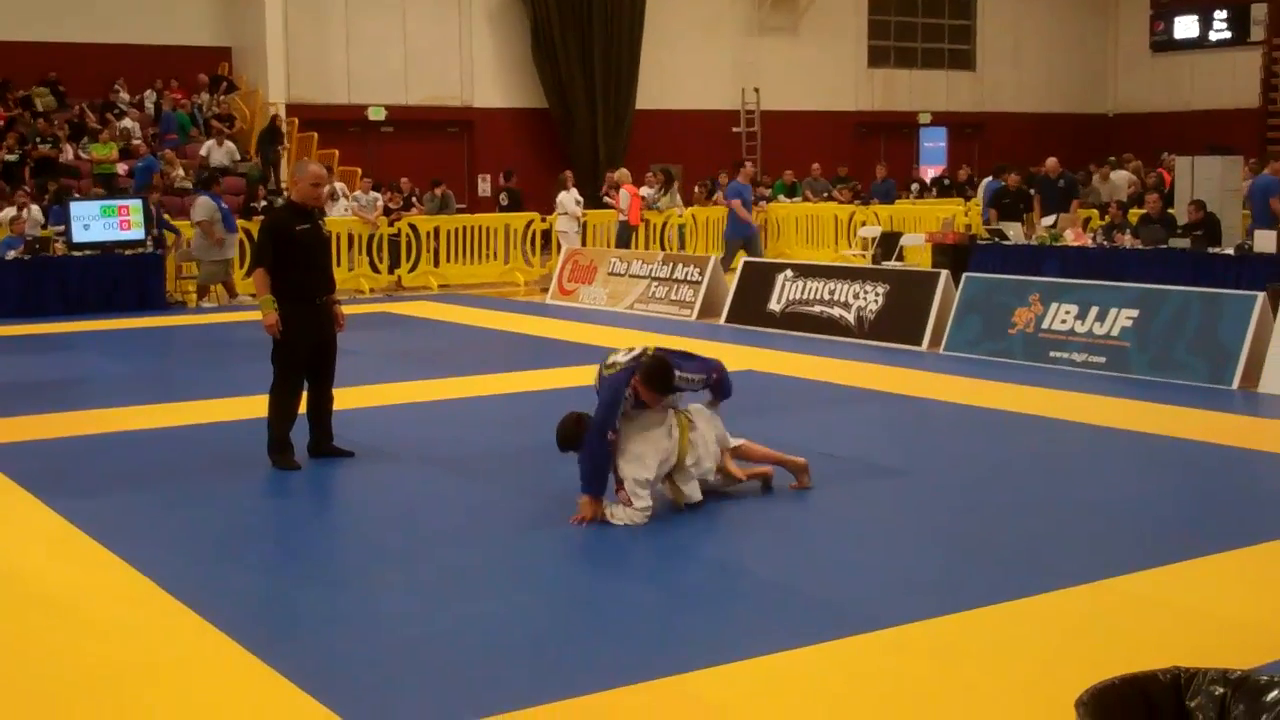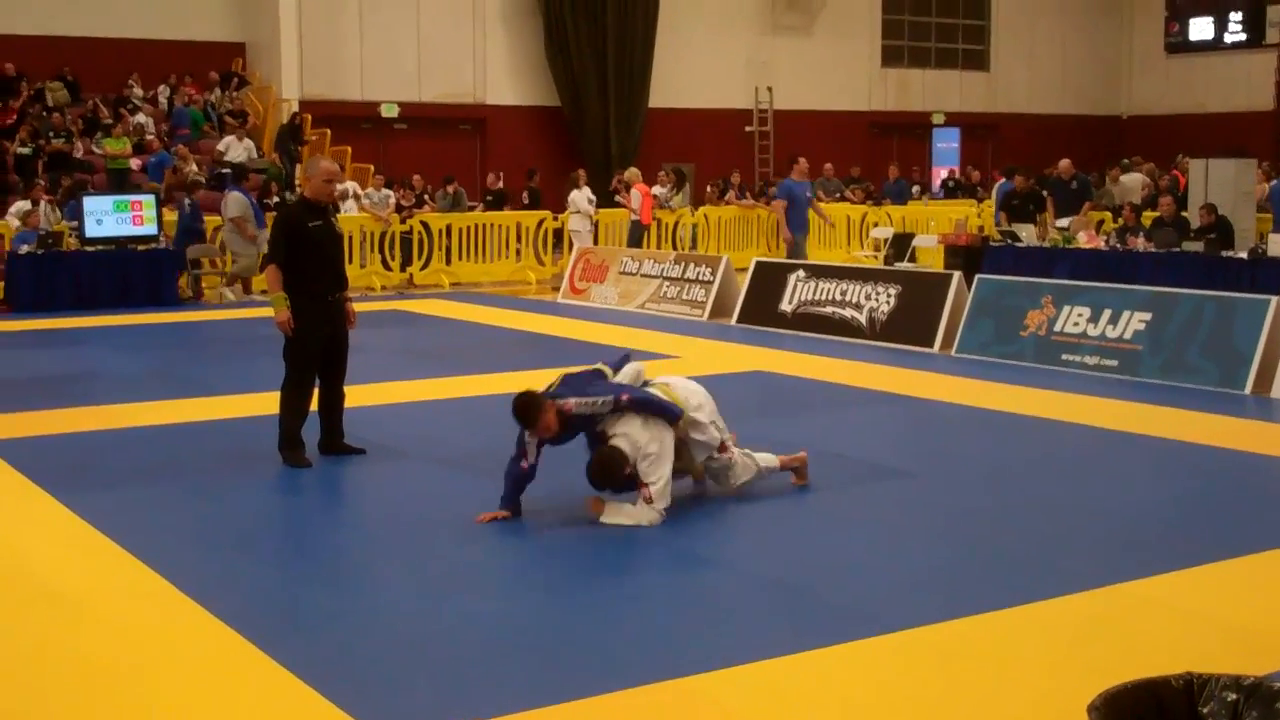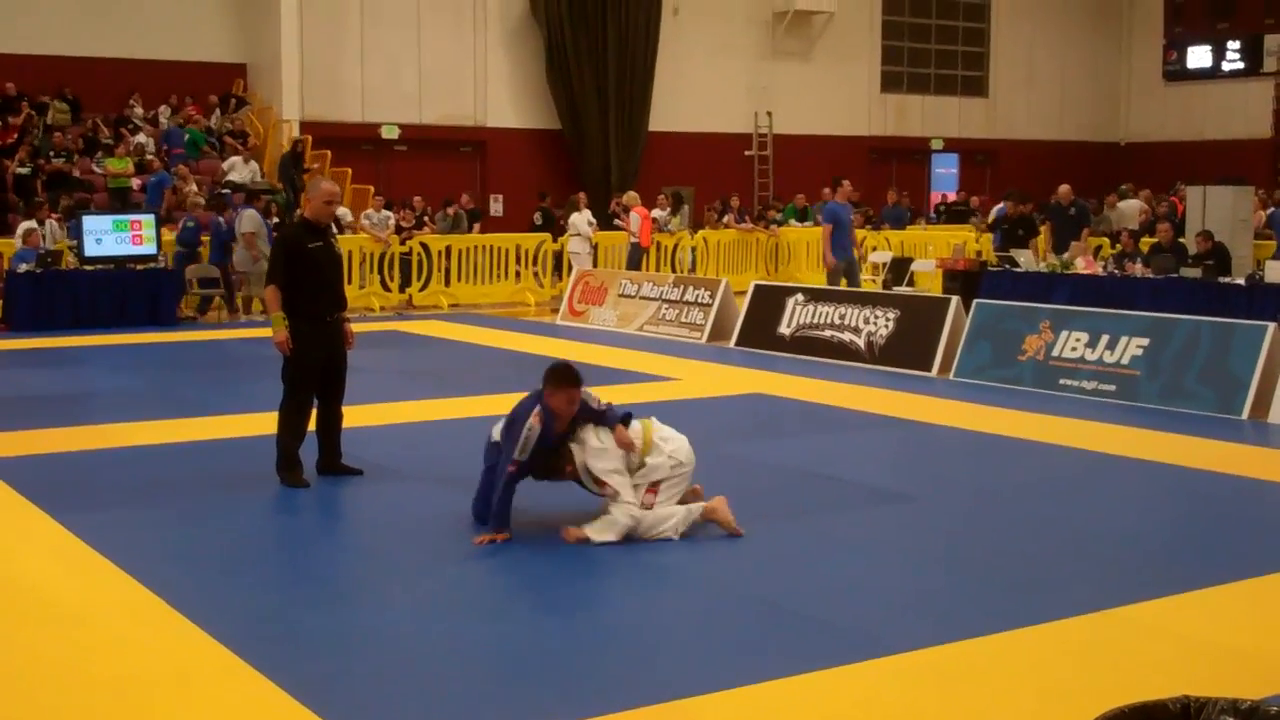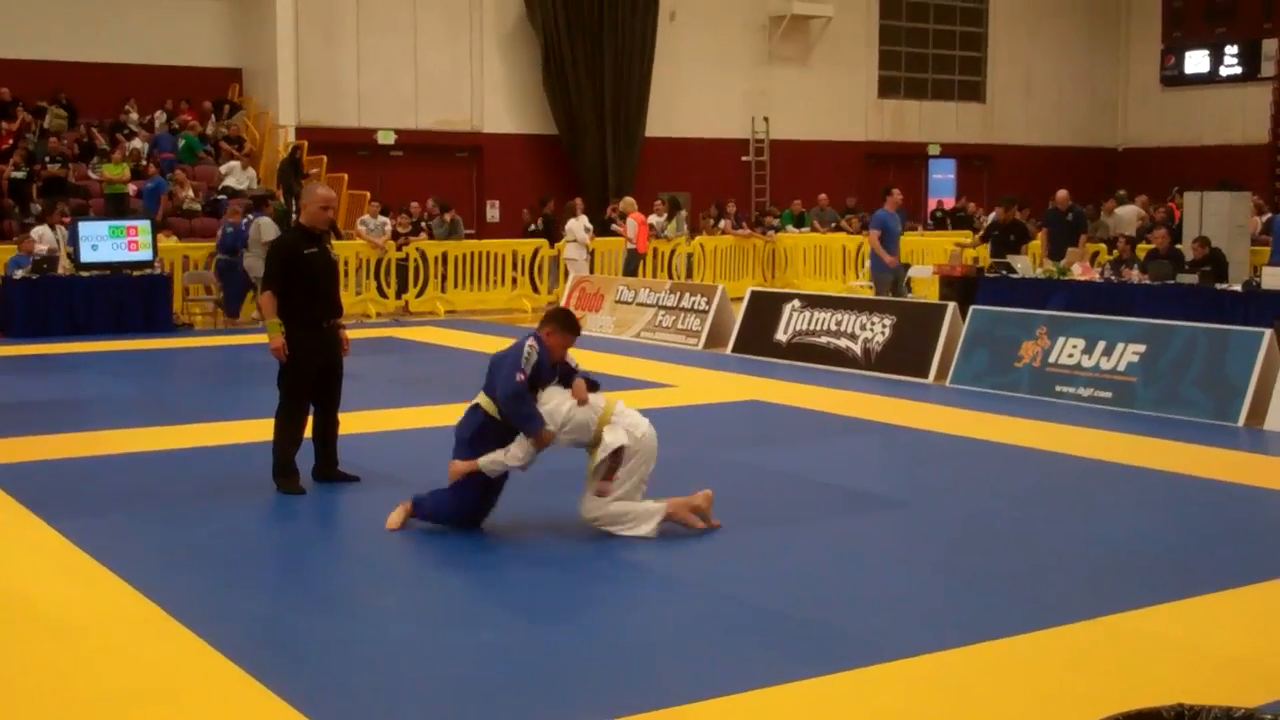
dt=0.4s
person 1, frame 1
left shoulder: (317, 218)
right shoulder: (277, 220)
right elbow: (260, 268)
left wrist: (334, 302)
right wrist: (268, 307)
left hip: (321, 311)
right hip: (292, 313)
left knee: (323, 380)
right knee: (288, 383)
left ankle: (321, 442)
right ankle: (280, 449)
person 1, frame 2
left shoulder: (330, 215)
right shoulder: (290, 216)
right elbow: (273, 264)
left wrist: (345, 299)
right wrist: (280, 304)
left hip: (333, 308)
right hip: (304, 310)
left knee: (334, 378)
right knee: (299, 380)
left ankle: (332, 440)
right ankle: (290, 446)
person 1, frame 3
left shoulder: (329, 236)
right shoulder: (290, 237)
right elbow: (273, 285)
left wrist: (343, 319)
right wrist: (278, 324)
left hip: (331, 328)
right hip: (303, 330)
left knee: (332, 398)
right knee: (297, 400)
left ankle: (330, 460)
right ankle: (288, 466)
person 1, frame 4
left shoulder: (325, 241)
right shoulder: (286, 244)
right elbow: (268, 291)
left wrist: (338, 326)
right wrist: (274, 331)
left hip: (327, 334)
right hip: (298, 337)
left knee: (328, 405)
right knee: (293, 407)
left ankle: (326, 467)
right ankle: (284, 473)
person 2, frame 1
left shoulder: (628, 462)
left elbow: (637, 513)
left wrist: (599, 510)
left hip: (697, 454)
right hip: (694, 419)
left knee: (688, 494)
right knee: (731, 448)
left ankle: (758, 474)
right ankle: (794, 464)
person 2, frame 2
left shoulder: (651, 454)
right shoulder: (609, 429)
left elbow: (652, 514)
left wrist: (604, 511)
left hip: (693, 410)
left knee: (729, 471)
left ankle: (793, 461)
person 2, frame 3
left shoulder: (598, 462)
right shoulder: (571, 443)
left elbow: (629, 516)
left wrist: (585, 532)
left hip: (670, 456)
right hip: (659, 442)
left knee: (637, 522)
left ankle: (707, 509)
right ankle: (686, 496)
person 2, frame 4
left shoulder: (541, 413)
right shoulder: (544, 394)
left elbow: (516, 456)
left wrist: (467, 467)
left hip: (626, 439)
right hip: (633, 431)
left knee: (595, 511)
right knee: (618, 507)
left ankle: (674, 508)
right ankle: (693, 502)
person 3, frame 1
left shoulder: (679, 375)
right shoulder: (618, 393)
left elbow: (716, 370)
right elbow: (597, 443)
left wrist: (717, 399)
right wrist: (593, 497)
right hip: (616, 380)
person 3, frame 2
left shoulder: (577, 403)
right shoulder: (533, 430)
left elbow: (629, 397)
right elbow: (520, 469)
left wrist: (675, 418)
right wrist: (508, 507)
person 3, frame 3
left shoulder: (576, 397)
right shoulder: (530, 423)
left elbow: (602, 411)
right elbow: (508, 476)
left wrist: (618, 428)
right wrist: (498, 526)
right hip: (506, 447)
right knee: (483, 513)
person 3, frame 4
left shoulder: (554, 357)
right shoulder: (527, 350)
right elbow: (511, 395)
left wrist: (579, 382)
right wrist: (536, 429)
left hip: (503, 433)
right hip: (482, 430)
right knee: (460, 509)
right ankle: (409, 508)
